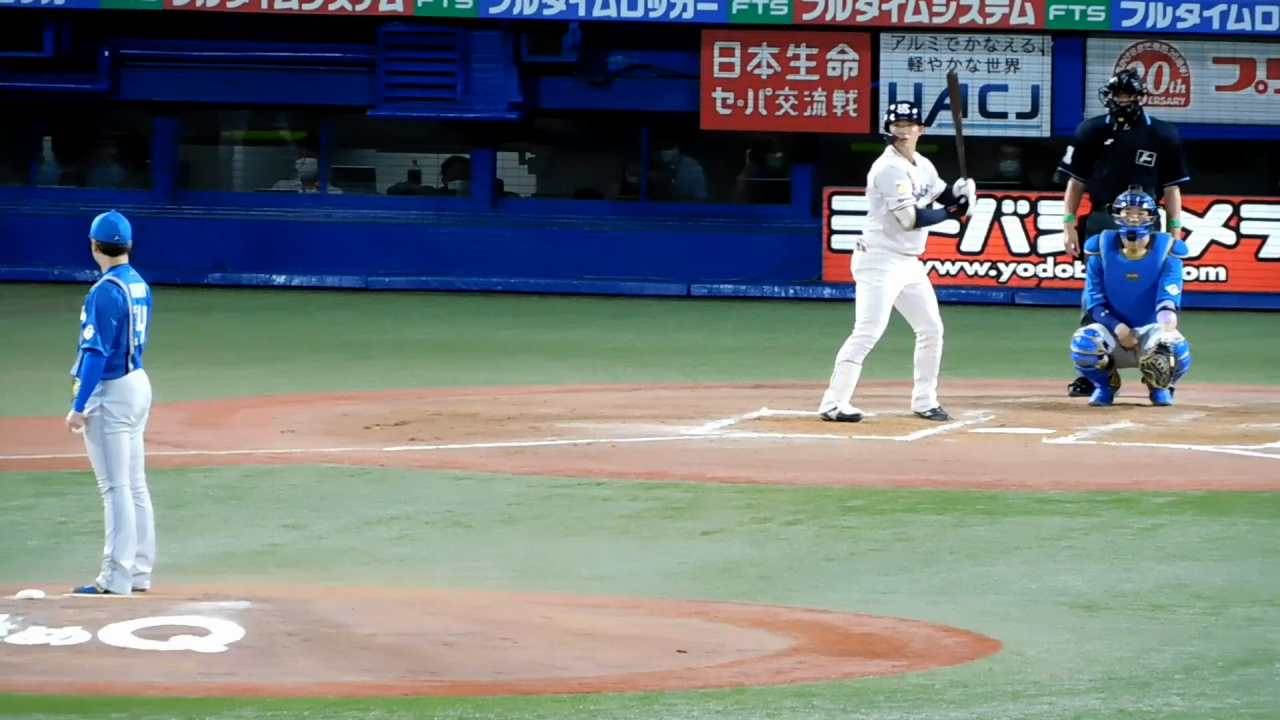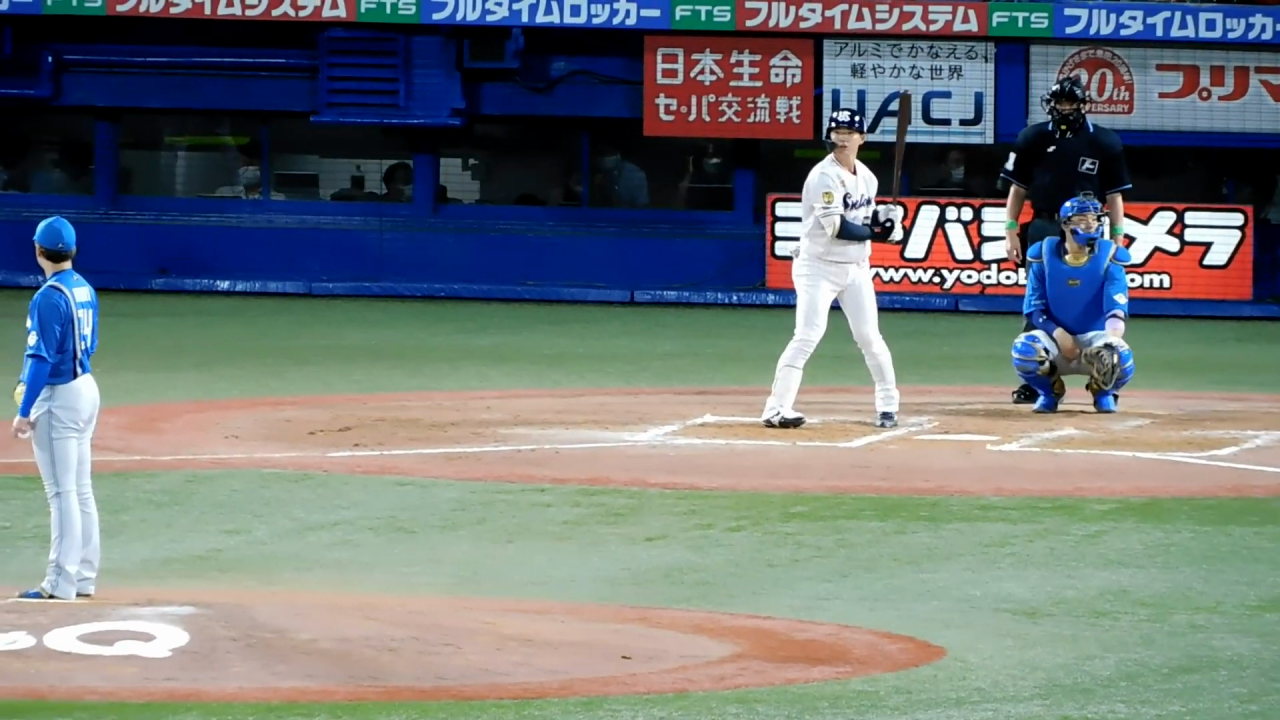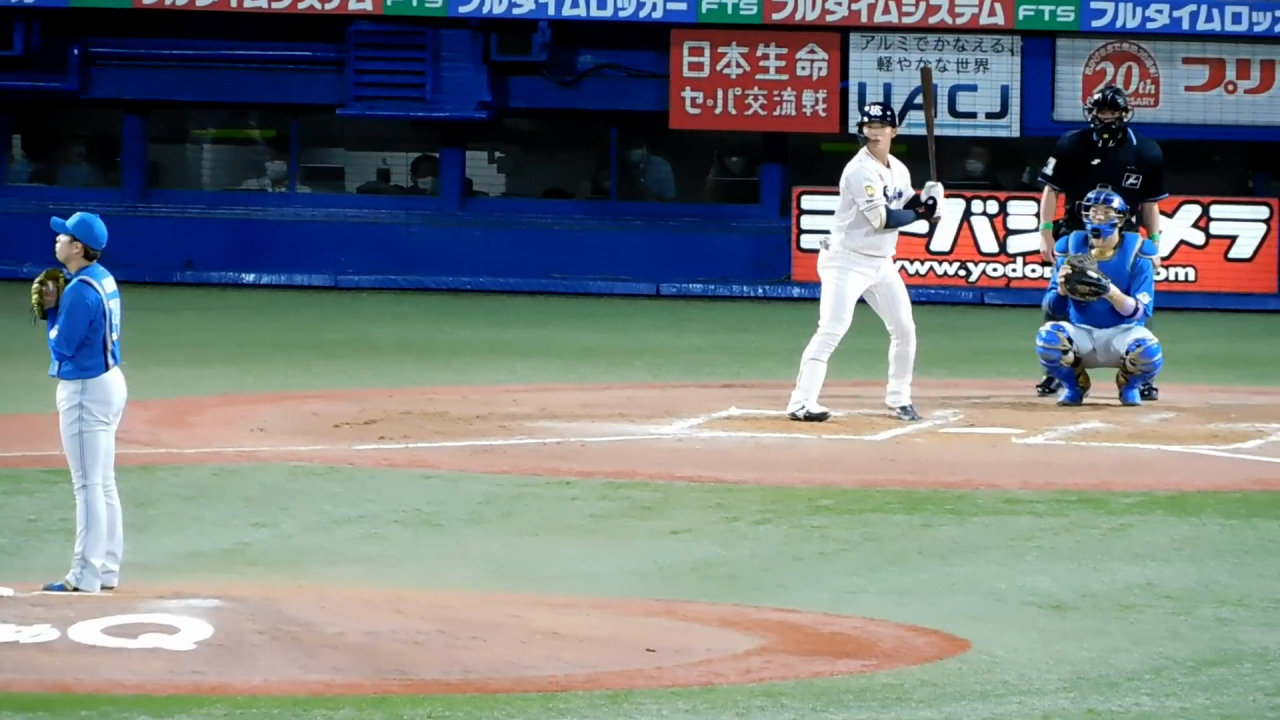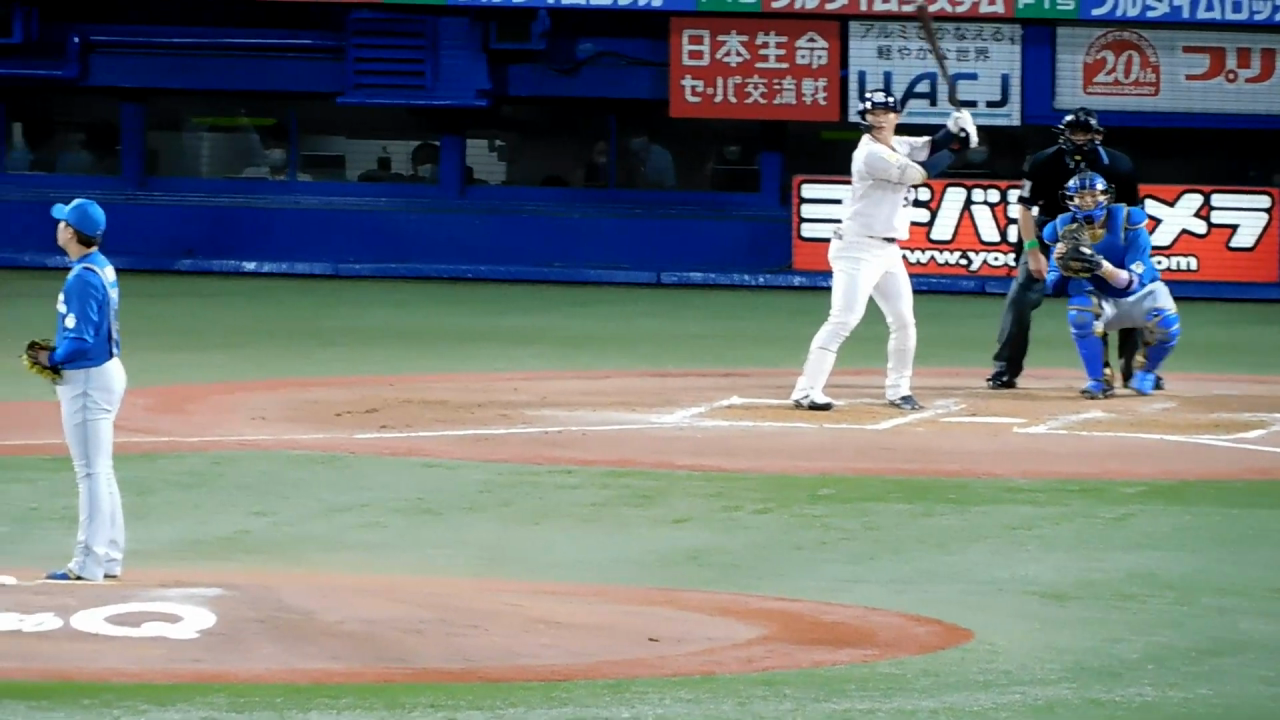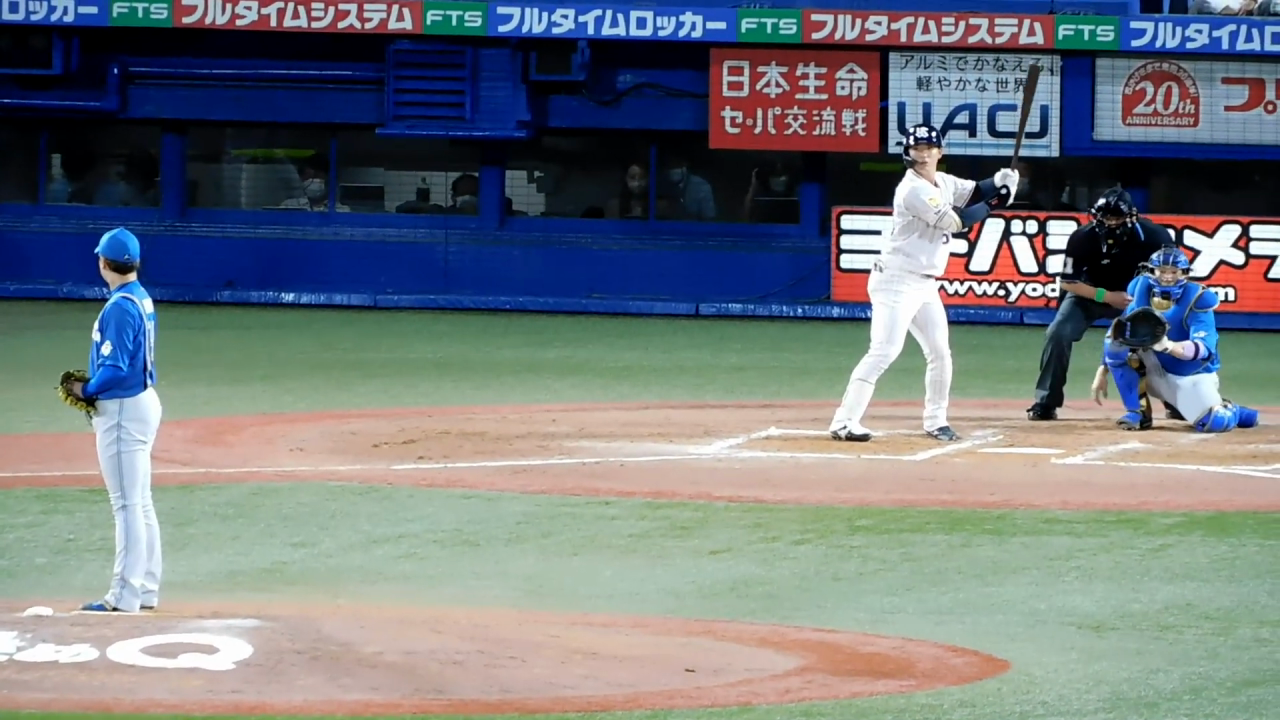
dt=1s
person 1, frame 1
left shoulder: (105, 290)
right shoulder: (139, 285)
left elbow: (97, 353)
left wrist: (79, 406)
left hip: (110, 392)
right hip: (136, 384)
left knee: (115, 488)
right knee: (134, 485)
left ankle: (117, 578)
right ankle: (138, 571)
person 1, frame 2
left shoulder: (48, 297)
right shoulder: (85, 289)
left elbow: (42, 359)
left wrist: (25, 410)
left hip: (57, 398)
right hip: (84, 389)
left knee: (61, 493)
right knee: (81, 490)
left ankle: (61, 584)
right ankle: (83, 576)
person 1, frame 3
left shoulder: (79, 290)
right shoulder: (102, 278)
left elbow: (62, 349)
left wrist: (52, 311)
right wrist: (57, 307)
left hip: (85, 390)
right hip: (107, 382)
left knee: (87, 486)
right knee: (103, 483)
left ankle: (85, 576)
right ankle: (106, 568)
person 1, frame 4
left shoulder: (81, 278)
right shoulder: (102, 267)
left elbow: (80, 341)
left wrist: (50, 359)
right wrist: (57, 354)
left hip: (87, 380)
right hip: (104, 371)
left knee: (91, 472)
right knee: (101, 471)
left ankle: (88, 565)
right ankle: (109, 557)
person 1, frame 5
left shoulder: (119, 306)
right shoulder: (142, 299)
left elbow: (114, 368)
left wrist: (85, 390)
right wrist: (94, 386)
left hip: (123, 410)
right hip: (142, 401)
left knee: (127, 503)
right knee: (140, 502)
left ankle: (125, 596)
right ankle: (146, 589)
person 2, frame 1
left shoulder: (922, 164)
right shoulder: (889, 168)
left elbow: (940, 195)
right elbow: (911, 219)
left wrist: (961, 192)
right wrist: (953, 210)
left hip: (909, 261)
right hip: (880, 260)
left knee: (931, 328)
right knee: (867, 331)
left ankle: (925, 400)
right ankle: (833, 403)
person 2, frame 2
left shoulder: (866, 176)
right shoulder: (823, 176)
right elbow: (836, 228)
left wrist: (885, 217)
right wrist: (878, 233)
left hip: (856, 268)
right hip: (818, 267)
left knee: (869, 336)
right knee: (807, 337)
left ankle: (887, 404)
right ankle: (776, 408)
person 2, frame 3
left shoulder: (898, 168)
right shoulder: (860, 169)
left elbow: (906, 205)
right elbow: (882, 219)
left wrist: (927, 197)
right wrist: (922, 212)
left hip: (882, 262)
right hip: (846, 259)
left knee: (904, 327)
right knee: (832, 330)
left ankle: (900, 398)
right ankle: (801, 402)
person 2, frame 4
left shoulder: (898, 145)
right shoulder: (870, 153)
left elbow: (932, 145)
right elbow: (921, 173)
left wrist: (954, 129)
right wrist: (956, 147)
left hip: (888, 249)
right hip: (858, 247)
left knee: (903, 322)
right knee: (842, 319)
left ankle: (898, 389)
right ankle: (806, 390)
person 2, frame 5
left shoulder: (943, 182)
right shoulder: (913, 190)
left elbow: (974, 192)
right elbow: (956, 222)
left wrist: (998, 182)
right wrist: (995, 202)
left hip: (925, 282)
right hip: (897, 280)
left knee: (940, 353)
right knee: (883, 352)
left ankle: (935, 420)
right ankle: (844, 422)
person 3, frame 1
left shoulder: (1163, 134)
right shoulder: (1091, 131)
left elbow: (1172, 188)
right elbow: (1075, 182)
left wrist: (1174, 232)
right wrist: (1070, 225)
right hip: (1101, 223)
person 3, frame 2
left shoulder: (1105, 142)
right shoulder: (1032, 138)
left elbow: (1114, 196)
right elbow: (1018, 188)
left wrist: (1117, 239)
right wrist: (1012, 231)
right hip: (1043, 230)
person 3, frame 3
left shoulder: (1147, 152)
right shoulder: (1072, 144)
left elbow: (1150, 203)
right elbow: (1051, 190)
left wrist: (1154, 246)
right wrist: (1046, 235)
right hip: (1075, 234)
right ankle: (1054, 372)
person 3, frame 4
left shoulder: (1118, 166)
right shoulder: (1043, 163)
right elbow: (1025, 208)
right wrist: (1033, 252)
right knee: (1020, 298)
left ankle: (1138, 369)
right ankle: (1005, 369)
person 3, frame 5
left shoulder: (1156, 237)
right shoulder: (1082, 238)
right elbow: (1067, 282)
right wrist: (1107, 296)
right hip: (1090, 293)
right knee: (1058, 334)
right ankle: (1045, 402)
person 4, frame 1
left shoulder: (1167, 251)
right shoulder: (1101, 249)
left elbow: (1168, 301)
right elbow: (1095, 302)
left wrist: (1167, 337)
right wrist: (1119, 329)
left hip: (1152, 330)
right hip: (1112, 330)
left knee: (1177, 351)
right knee: (1082, 344)
left ankle: (1160, 386)
right ankle: (1105, 384)
person 4, frame 2
left shoulder: (1109, 258)
right shoulder: (1043, 256)
left elbow: (1117, 308)
right elbow: (1033, 307)
left wrist: (1112, 342)
right wrist: (1058, 334)
left hip: (1096, 339)
right hip: (1055, 339)
left knee: (1122, 359)
right knee: (1023, 349)
left ankle: (1103, 391)
right ankle: (1049, 392)
person 4, frame 3
left shoulder: (1136, 254)
right shoulder: (1072, 249)
left elbow: (1142, 311)
right elbow: (1054, 308)
left wrist: (1111, 291)
right wrist: (1062, 288)
left hip: (1123, 333)
right hip: (1083, 333)
left knee: (1149, 353)
right knee: (1047, 337)
left ankle: (1129, 385)
right ankle: (1075, 385)
person 4, frame 4
left shoulder: (1127, 224)
right shoulder: (1063, 231)
left elbow: (1133, 281)
right elbow: (1054, 289)
left wrist: (1100, 265)
right wrist: (1061, 267)
left hip: (1142, 292)
right hip: (1102, 298)
left knee: (1166, 324)
right knee: (1080, 312)
left ankle: (1146, 369)
right ankle: (1099, 380)
person 4, frame 5
left shoulder: (1197, 301)
right shoulder: (1142, 293)
left elbow: (1204, 349)
left wrist: (1167, 345)
right wrist: (1103, 371)
left hip: (1192, 376)
right hip: (1155, 373)
left knee: (1215, 423)
left ankle: (1235, 412)
right ankle: (1137, 412)
